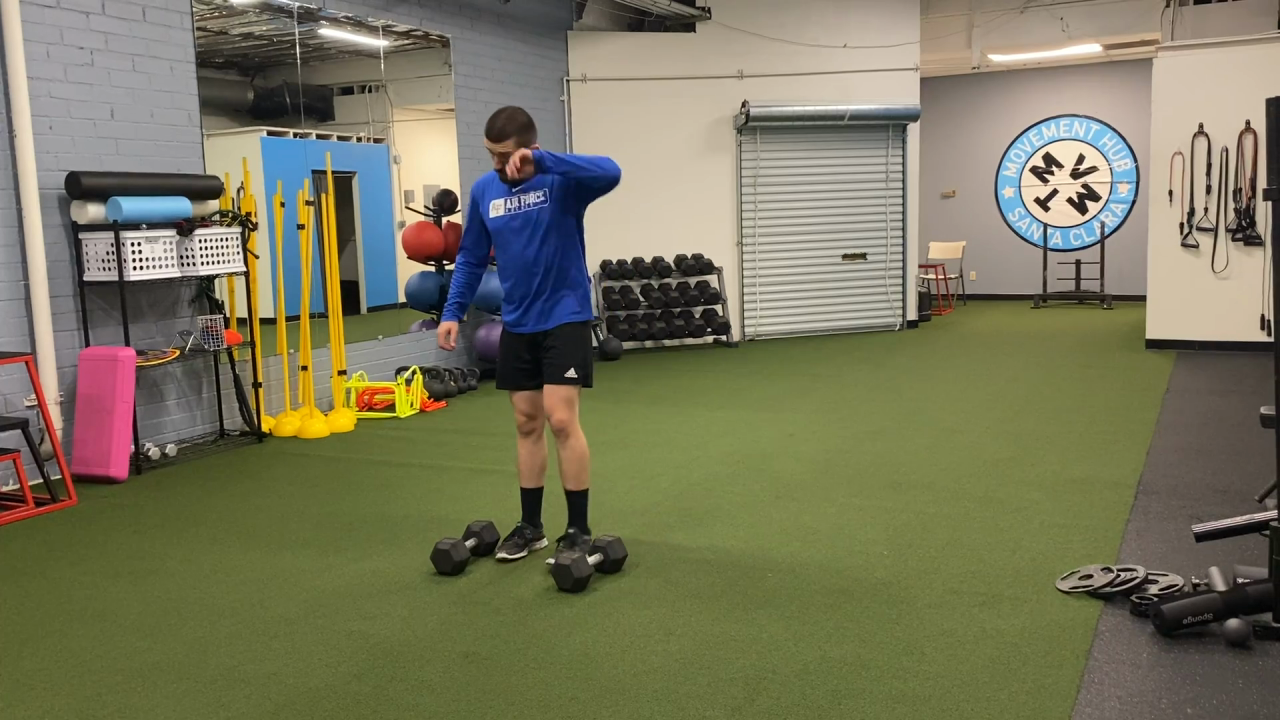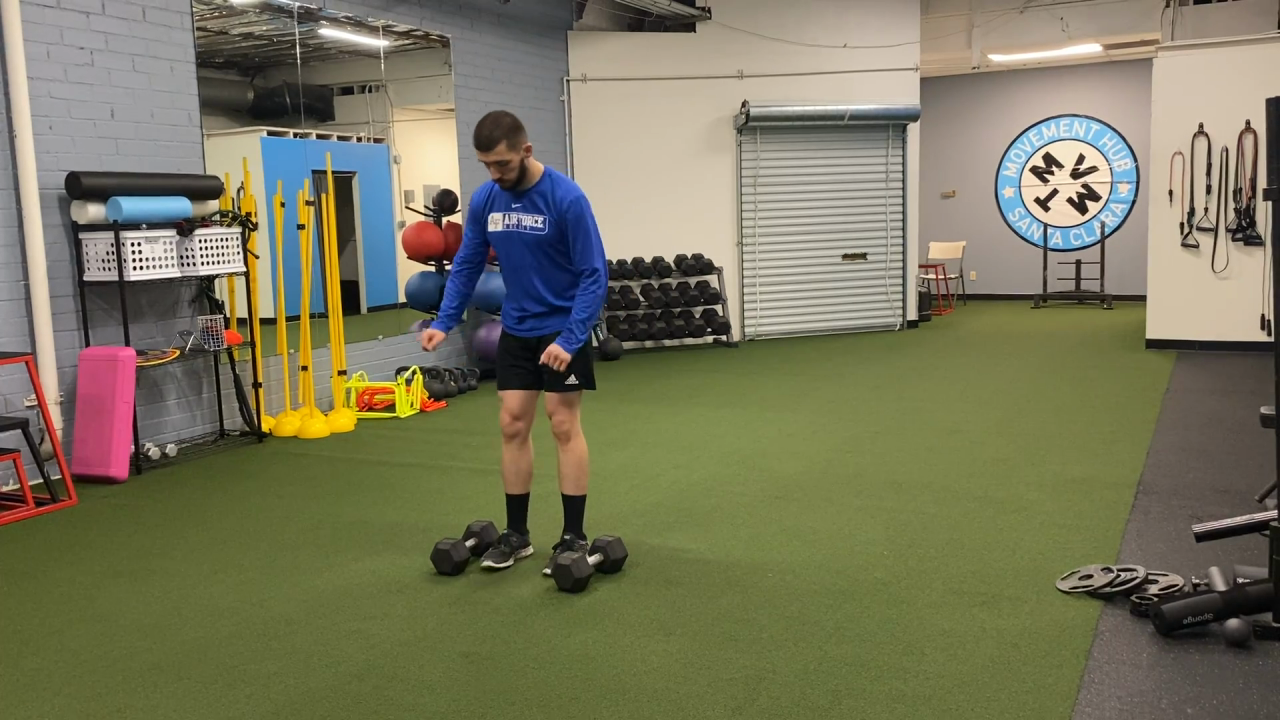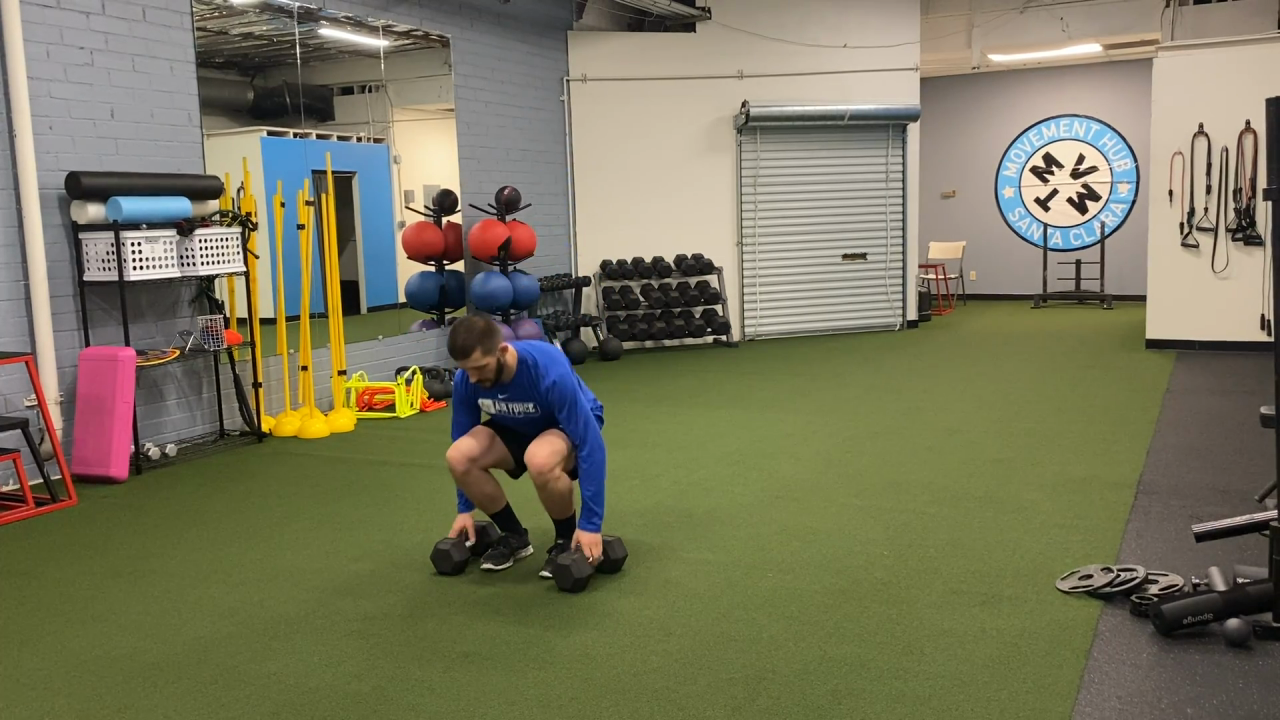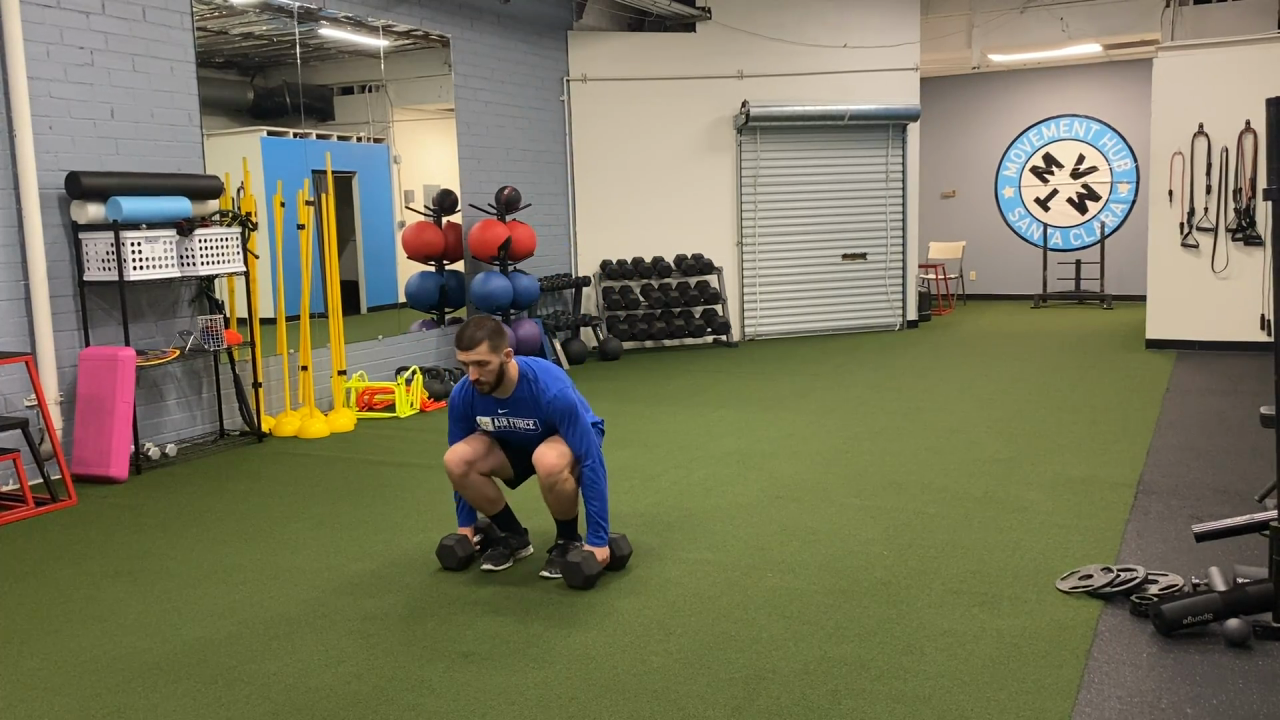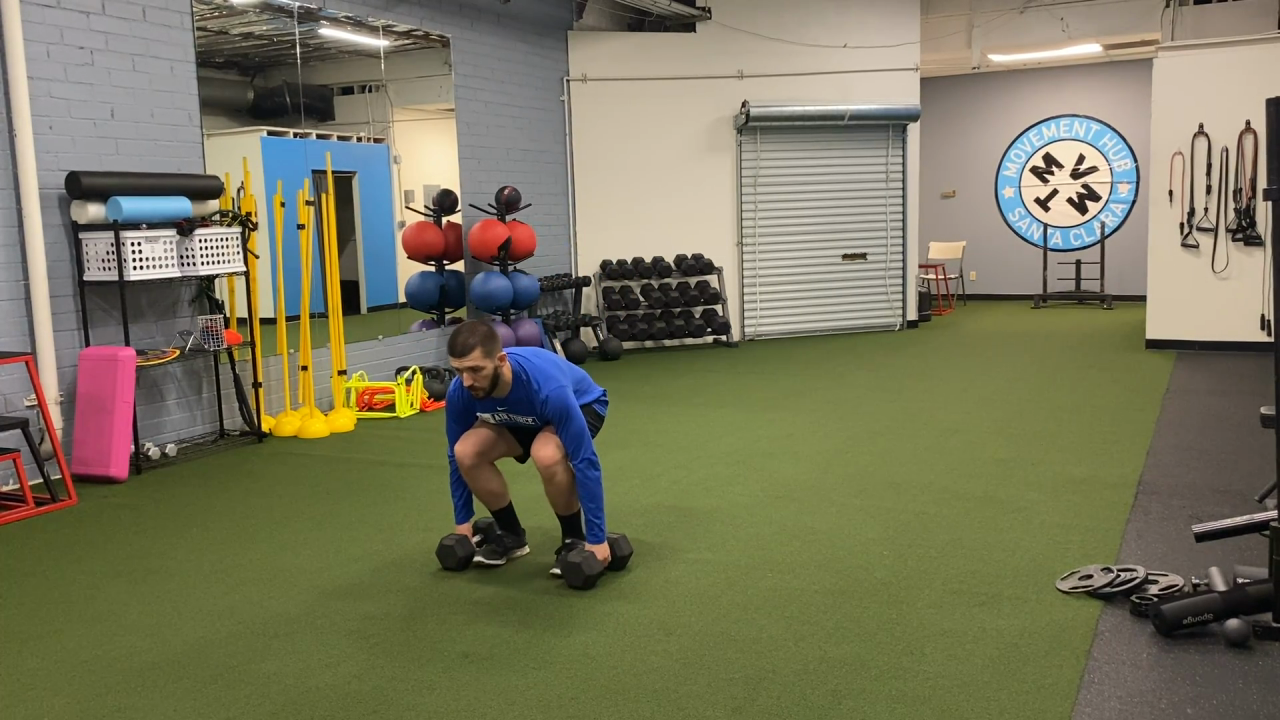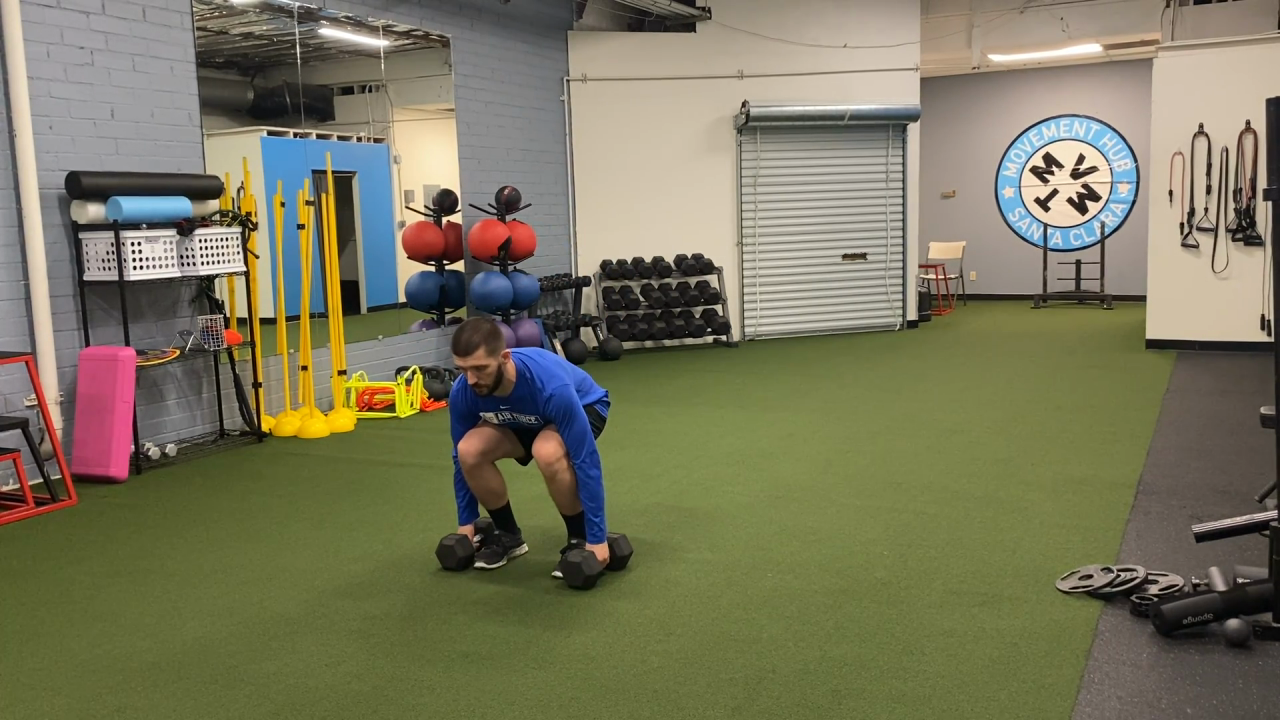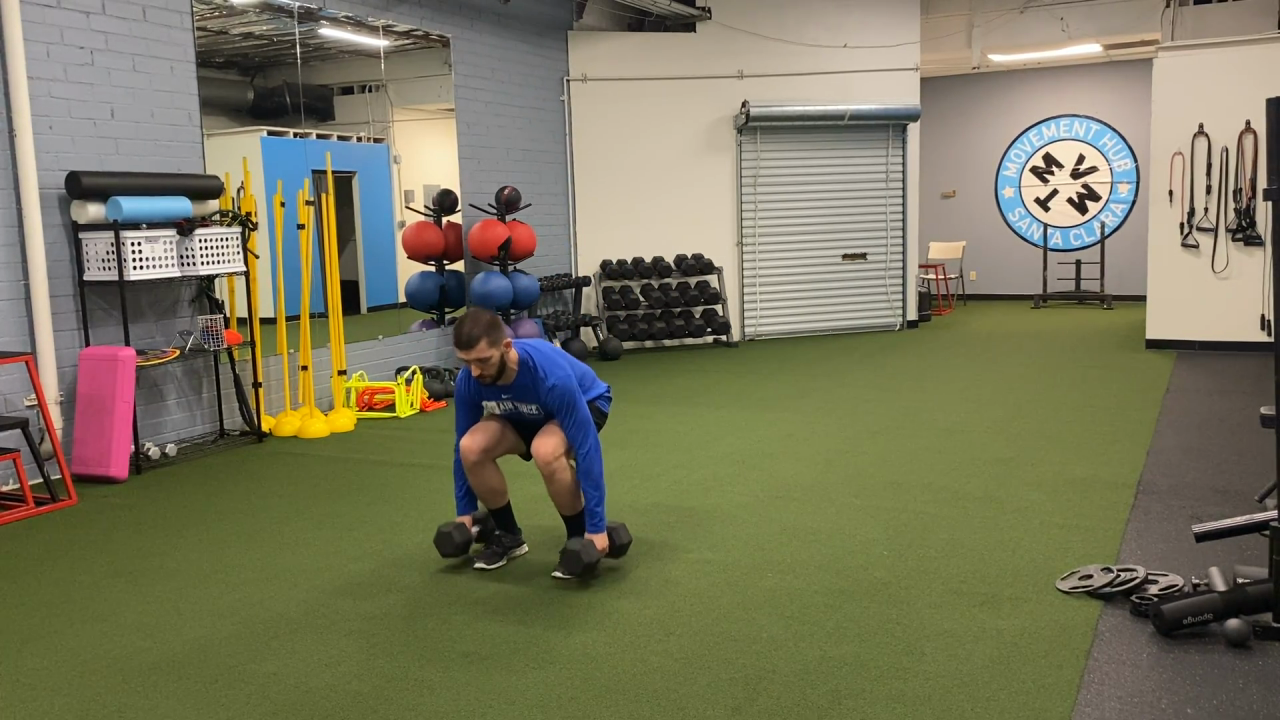
dt=0.7s
person 1, frame 1
left shoulder: (559, 176)
right shoulder: (484, 192)
left elbow: (609, 172)
right elbow: (470, 259)
left wrist: (539, 161)
right wrist: (452, 312)
left hip: (564, 319)
right hip: (516, 325)
left knee: (562, 421)
right knee: (527, 424)
left ankle: (578, 530)
right ankle: (530, 525)
person 1, frame 2
left shoulder: (566, 198)
right shoulder: (484, 200)
left elbow: (593, 274)
right elbow: (466, 264)
left wrist: (569, 337)
right wrist: (443, 323)
left hip: (562, 330)
right hip: (516, 329)
left knee: (564, 428)
right knee: (513, 428)
left ankle: (574, 536)
right ankle: (517, 533)
person 1, frame 3
left shoulder: (550, 374)
right shoulder: (465, 381)
left elbow: (589, 445)
right elbow: (463, 438)
left wrist: (591, 524)
right wrist: (465, 509)
left hip: (572, 428)
right hip: (519, 429)
left knee: (540, 461)
right knee: (458, 458)
left ankle: (567, 540)
right ankle: (513, 536)
person 1, frame 4
left shoulder: (552, 390)
right shoulder: (463, 395)
left elbow: (591, 461)
right elbow: (462, 455)
left wrist: (598, 539)
right wrist: (466, 524)
left hip: (571, 444)
right hip: (516, 444)
left knee: (549, 463)
right knee: (455, 461)
left ankle: (568, 541)
right ankle: (513, 536)
person 1, frame 5
left shoulder: (548, 389)
right shoulder: (459, 392)
left elbow: (584, 461)
right elbow: (456, 456)
left wrist: (597, 538)
right wrist: (462, 521)
left hip: (582, 405)
left knee: (546, 454)
right knee: (466, 452)
left ankle: (574, 539)
right ankle: (510, 534)
person 1, frame 6
left shoulder: (551, 387)
right shoulder: (463, 392)
left elbow: (585, 459)
right elbow: (461, 457)
left wrist: (597, 538)
right wrist: (466, 522)
left hip: (583, 407)
left knee: (548, 452)
right knee: (470, 451)
left ankle: (580, 539)
right ankle: (507, 534)
person 1, frame 7
left shoulder: (552, 376)
right shoulder: (469, 380)
left elbow: (586, 450)
right elbow: (462, 447)
left wrist: (595, 527)
right wrist: (464, 512)
left hip: (585, 403)
left knee: (546, 451)
right knee: (472, 448)
right ankle: (507, 534)
